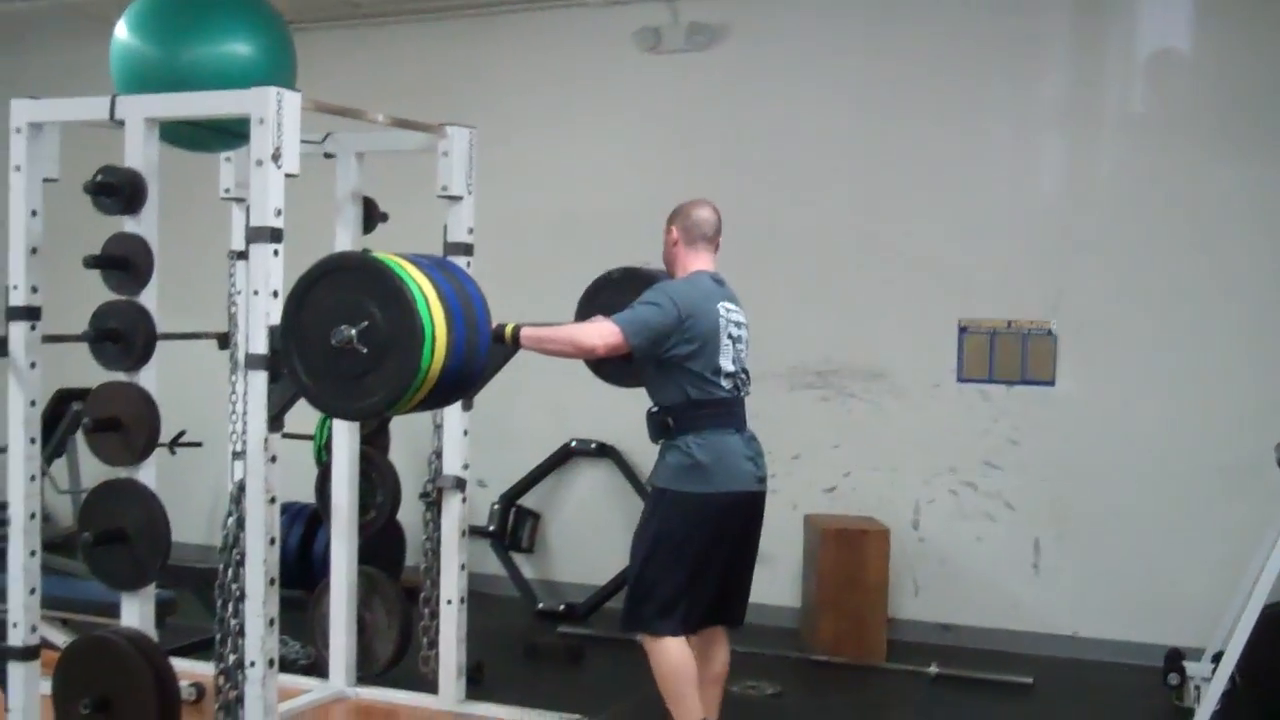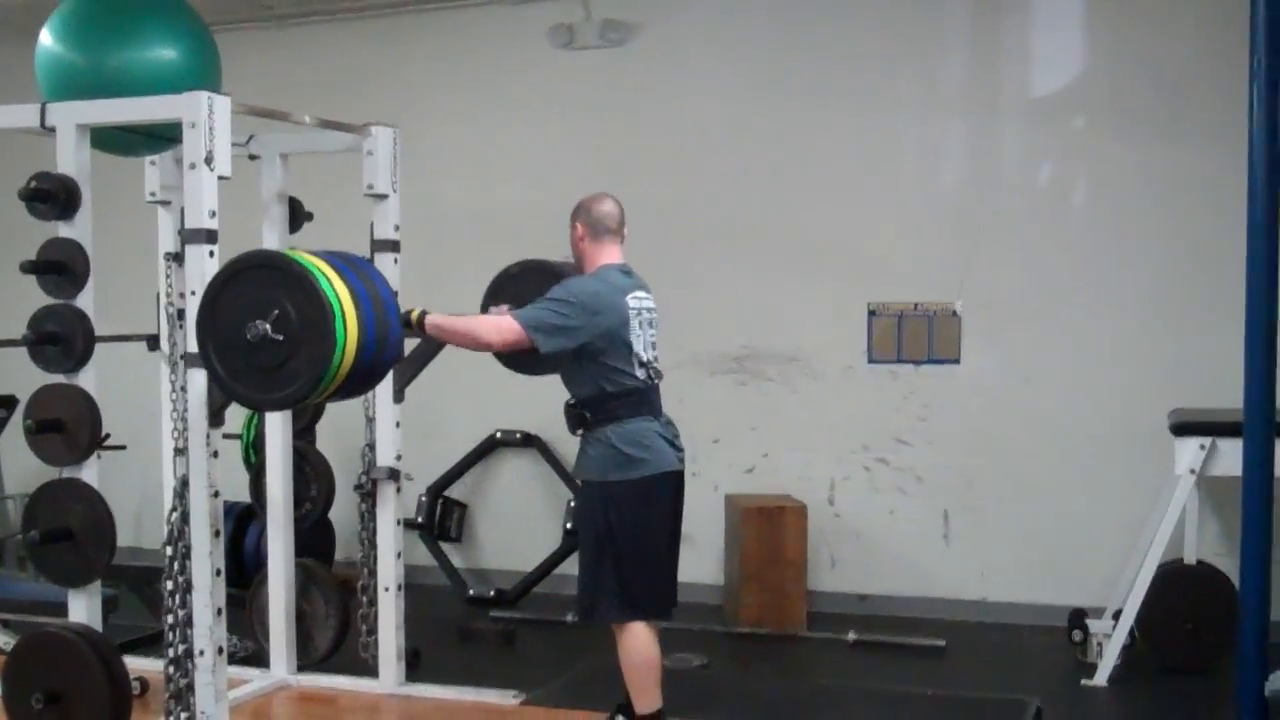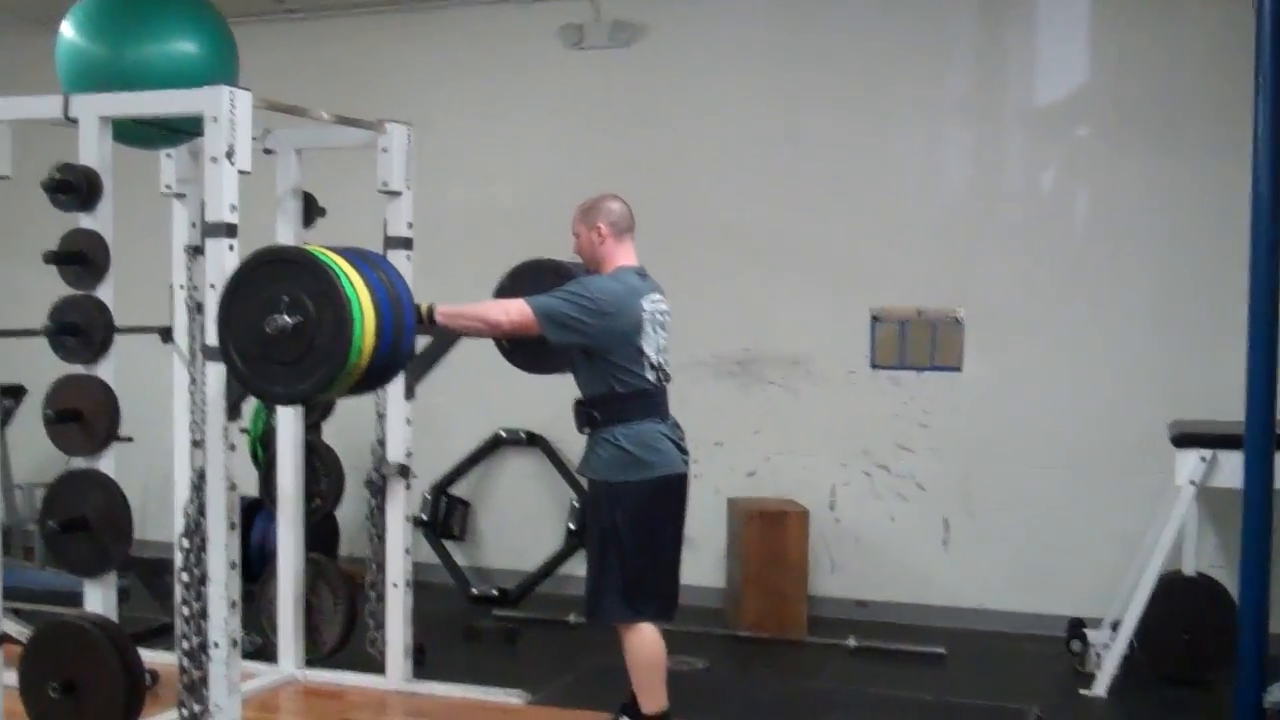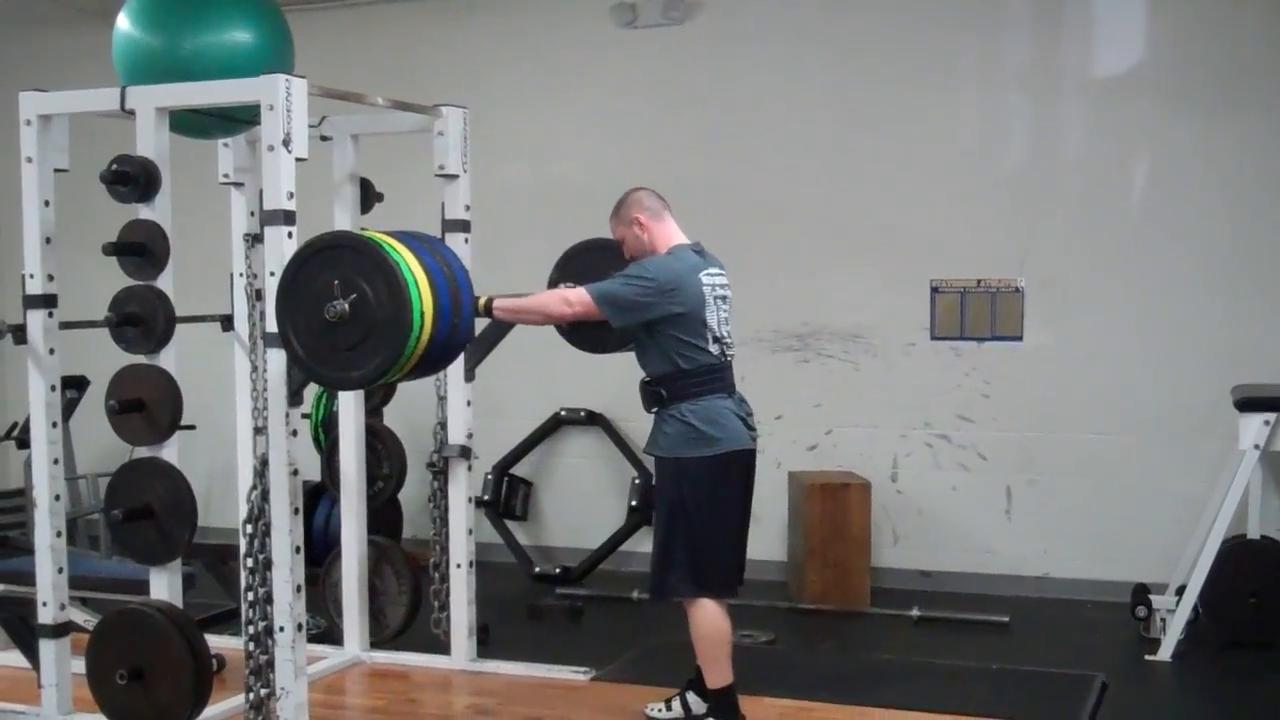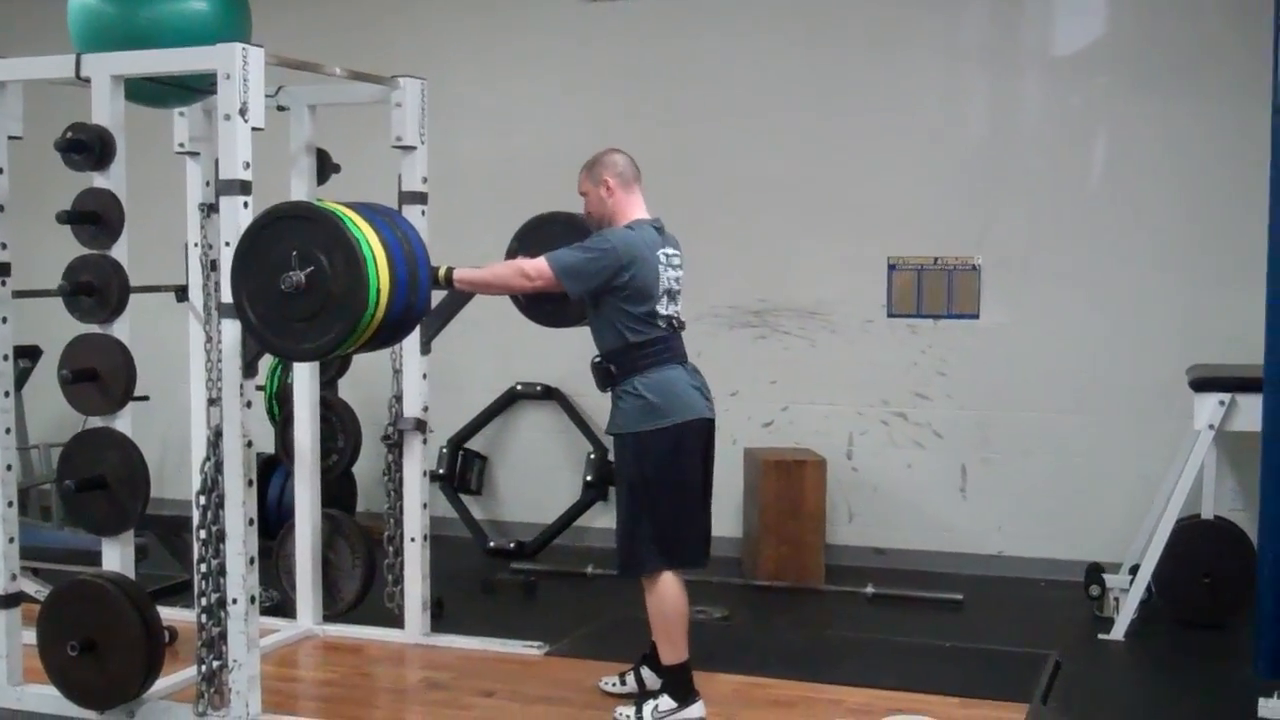
dt=1s
person 1, frame 1
left shoulder: (675, 297)
right shoulder: (725, 301)
left elbow: (597, 341)
left wrist: (509, 333)
right wrist: (620, 325)
left hip: (697, 473)
right hip: (740, 471)
left knee: (657, 619)
right knee: (709, 619)
person 1, frame 2
left shoulder: (585, 294)
right shoulder: (632, 289)
left elbow: (496, 335)
left wrist: (417, 320)
right wrist: (521, 318)
left hip: (622, 462)
right hip: (650, 455)
left knee: (628, 607)
right knee: (637, 601)
person 1, frame 3
left shoulder: (603, 294)
right shoulder: (644, 291)
left elbow: (506, 318)
left wrist: (429, 314)
left hip: (629, 462)
right hip: (654, 457)
left knee: (634, 608)
right knee: (640, 602)
person 1, frame 4
left shoulder: (661, 273)
right shoulder: (703, 266)
left elbow: (567, 306)
left wrist: (487, 306)
left hip: (696, 438)
right hip: (720, 431)
left knee: (698, 583)
right knee: (703, 578)
person 1, frame 5
left shoulder: (618, 247)
right shoulder: (658, 241)
left elbow: (528, 275)
left wrist: (446, 276)
left hip: (654, 412)
right hip: (678, 405)
left knee: (658, 557)
right knee: (658, 551)
right ankle: (657, 666)
